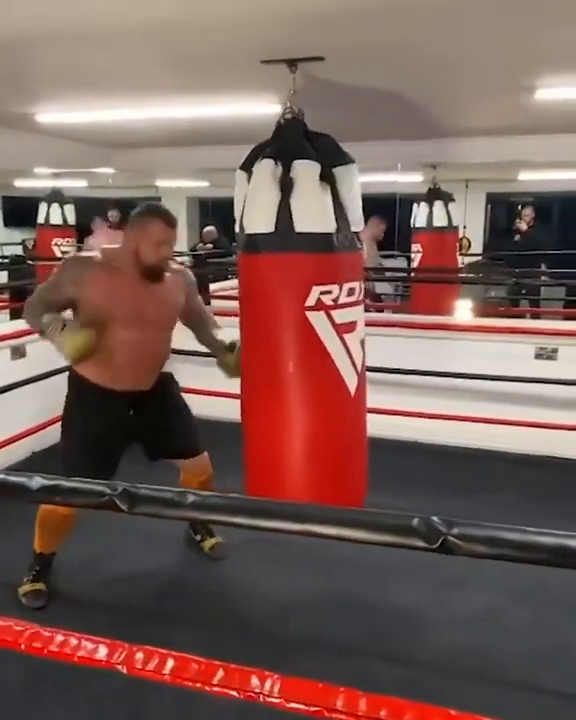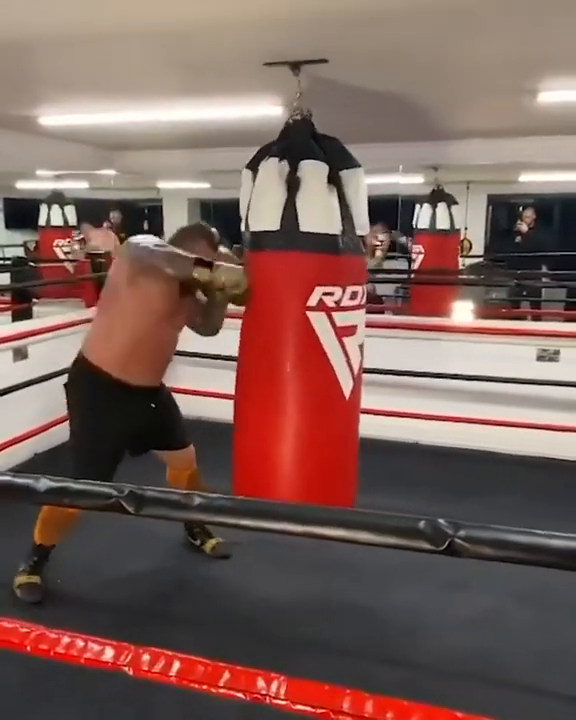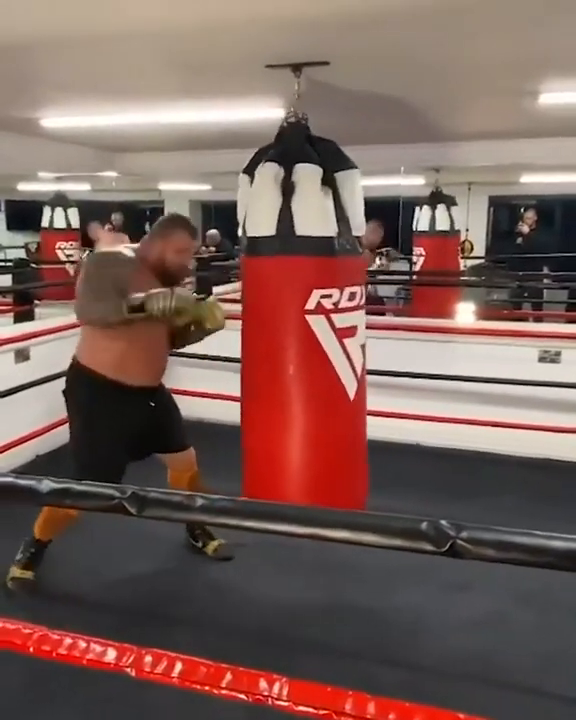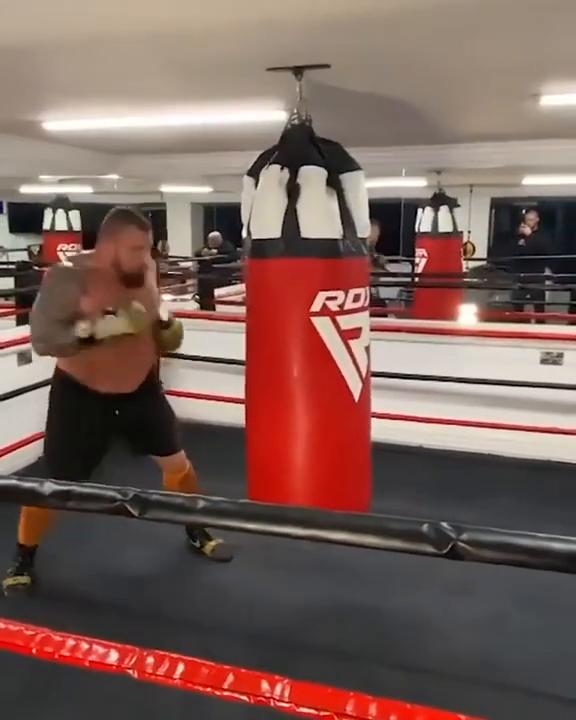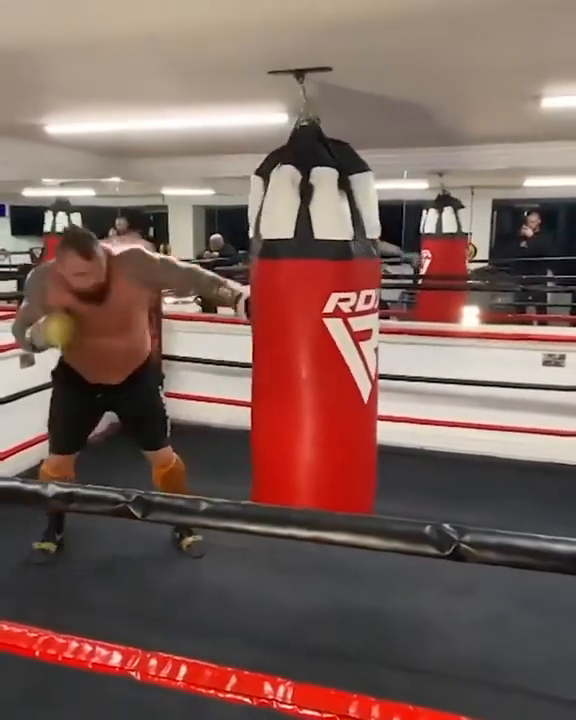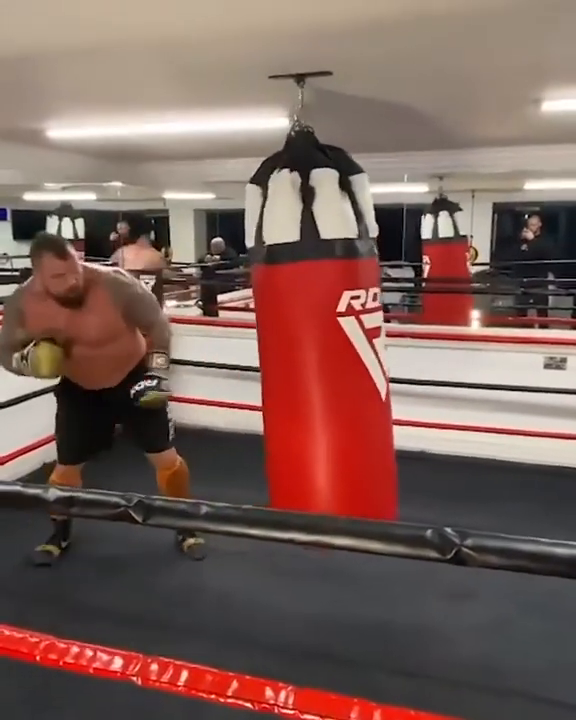
dt=0.2s
person 1, frame 1
left shoulder: (178, 278)
right shoulder: (85, 270)
left elbow: (201, 321)
right elbow: (35, 308)
left wrist: (223, 349)
right wrist: (59, 327)
left hip: (155, 391)
right hip: (94, 395)
left knee: (198, 463)
left ankle: (198, 528)
right ankle: (40, 565)
person 1, frame 2
left shoulder: (183, 286)
right shoulder: (141, 252)
left elbow: (209, 324)
right elbow: (153, 256)
left wrist: (222, 290)
right wrist: (213, 271)
left hip: (148, 388)
right hip: (100, 387)
left knee: (184, 458)
left ankle: (195, 530)
right ankle: (35, 559)
person 1, frame 3
left shoulder: (163, 279)
right shoulder: (111, 263)
left elbow: (175, 338)
right elbow: (91, 308)
left wrist: (202, 321)
right wrist: (157, 303)
left hip: (147, 389)
right hip: (98, 390)
left knee: (185, 460)
left ankle: (196, 531)
right ankle: (32, 550)
person 1, frame 4
left shoulder: (142, 270)
right shoulder: (69, 277)
right elbow: (44, 340)
left wrist: (163, 324)
right wrist: (102, 326)
left hip: (140, 388)
right hip: (79, 393)
left knee: (177, 463)
right knee: (56, 485)
left ankle: (196, 532)
person 1, frame 5
left shoulder: (133, 264)
right shoulder: (44, 281)
left elbow: (190, 278)
right elbow: (22, 333)
left wrist: (237, 296)
right wrist: (41, 333)
left hip: (135, 374)
right hip: (76, 377)
left knee: (161, 456)
right knee: (59, 459)
left ankle: (181, 524)
right ankle: (54, 527)
person 1, frame 6
left shoulder: (112, 283)
left elbow: (155, 323)
left wrist: (157, 372)
right wrist: (30, 359)
left hip: (132, 377)
right hip: (77, 388)
left knee: (165, 457)
right knee: (68, 467)
left ankle: (184, 527)
right ankle: (59, 532)
